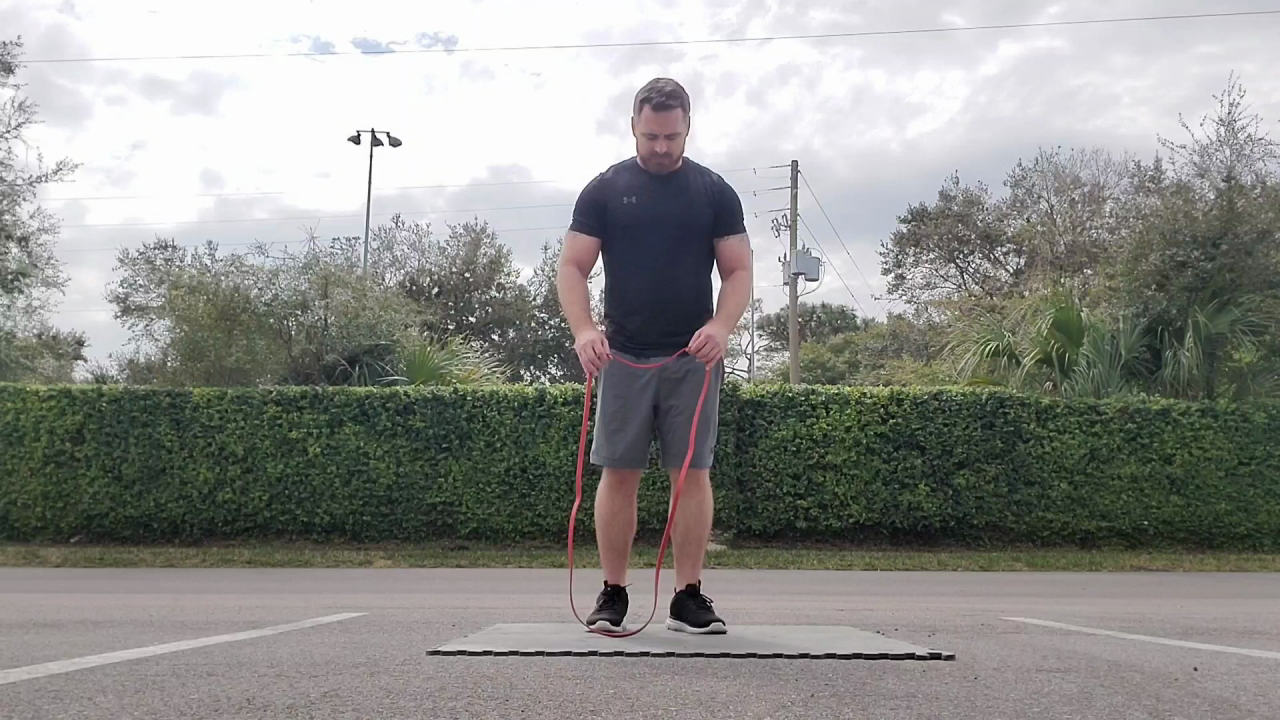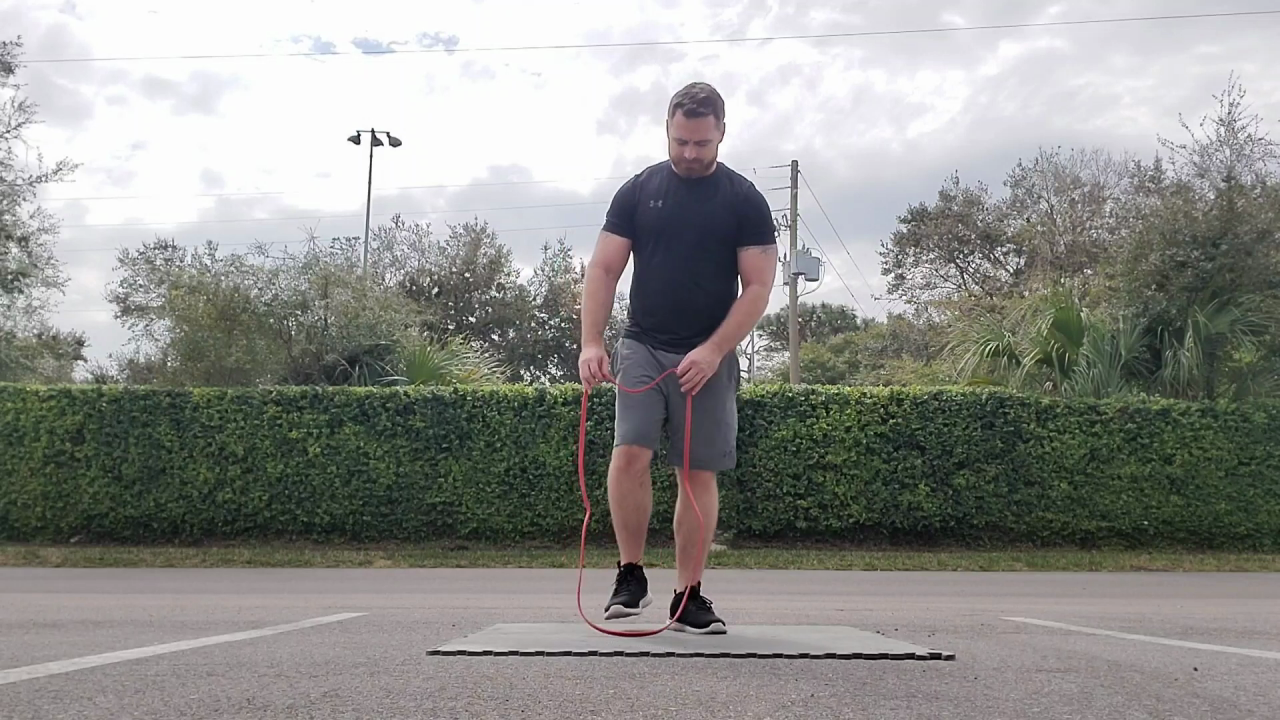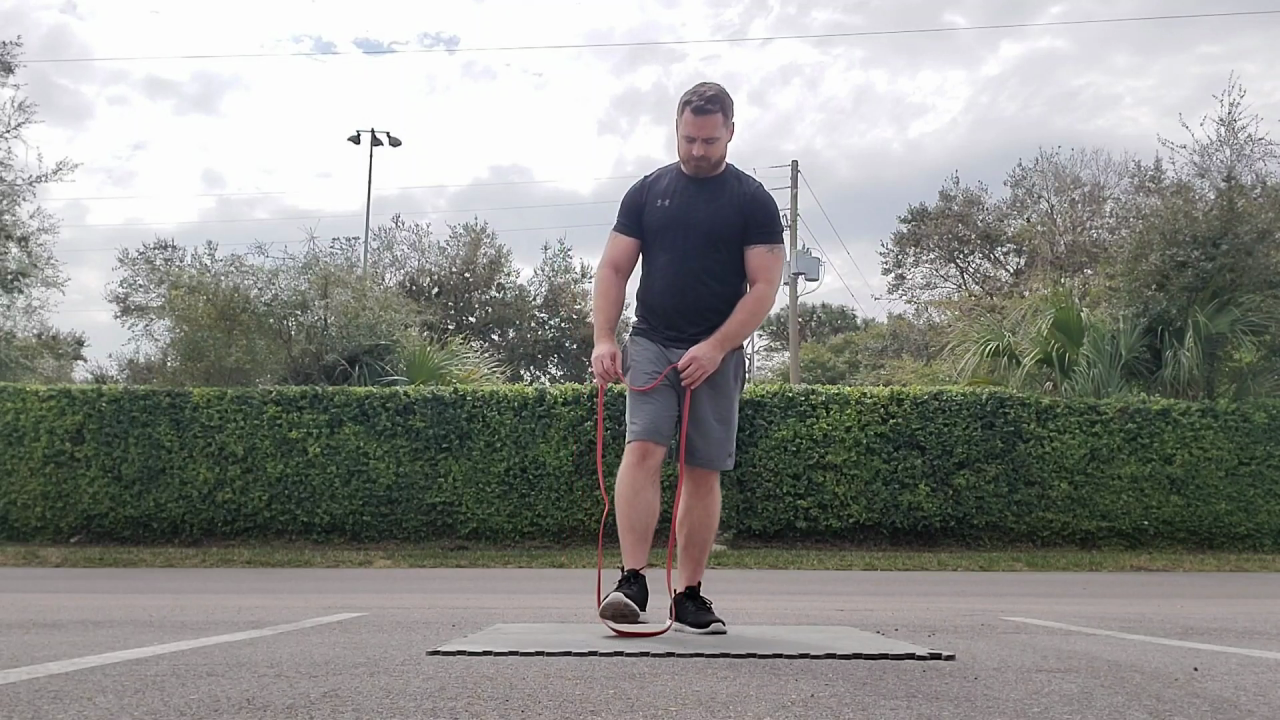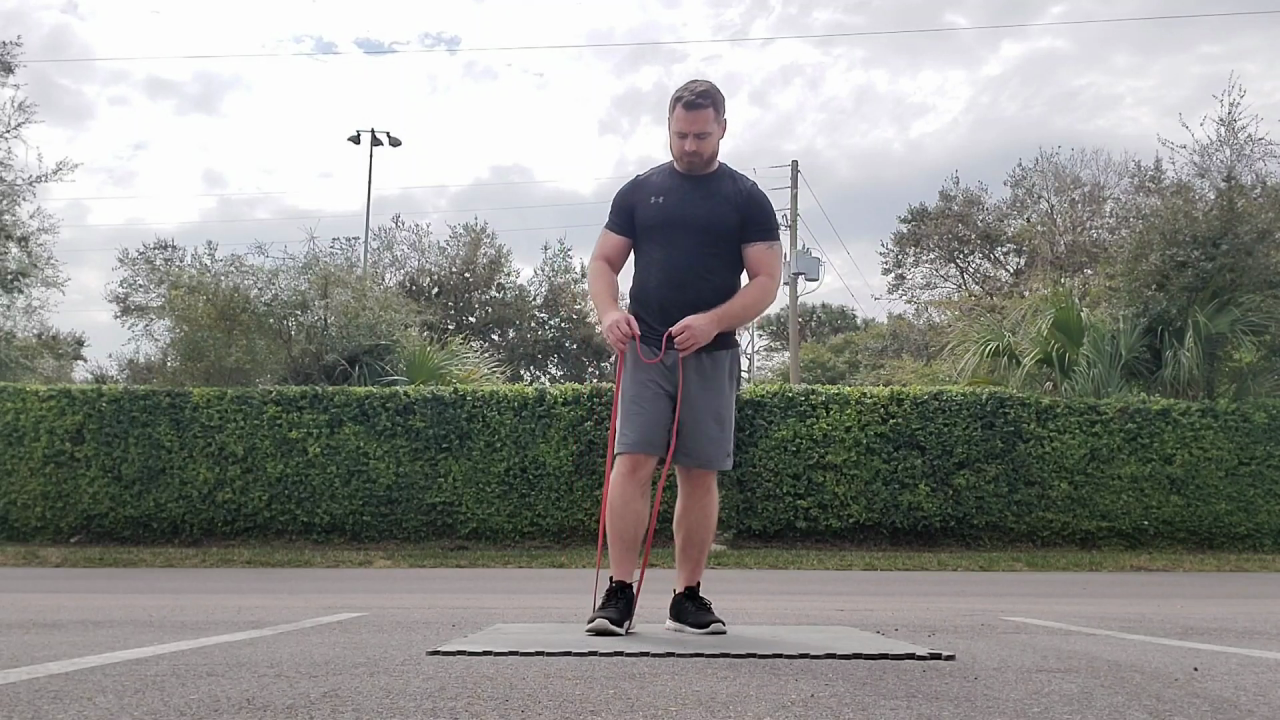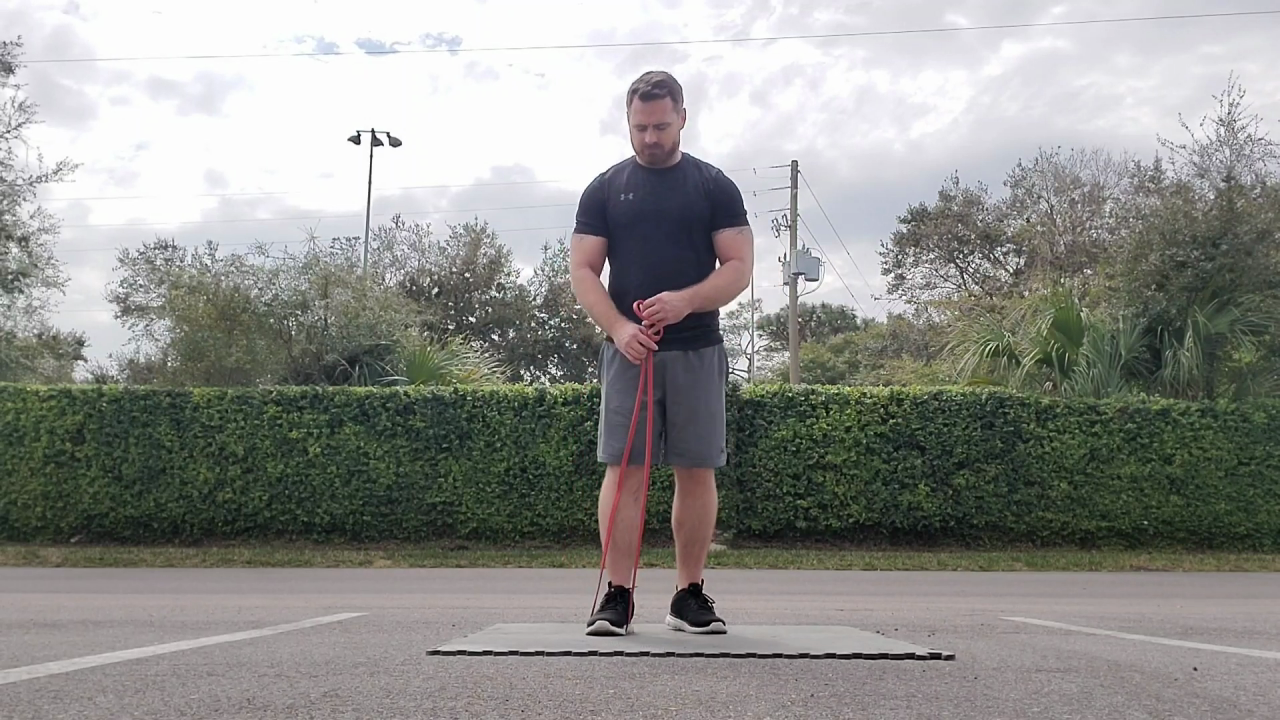
dt=0.4s
person 1, frame 1
left shoulder: (714, 191)
right shoulder: (604, 189)
left elbow: (739, 270)
right elbow: (572, 266)
left wrist: (721, 324)
right wrist: (584, 329)
left hip: (692, 358)
right hip: (625, 356)
left knee: (692, 474)
right knee: (619, 475)
left ankle: (688, 597)
right ankle: (613, 594)
person 1, frame 2
left shoulder: (745, 200)
right shoulder: (637, 190)
left elbow: (757, 287)
right elbow: (603, 268)
left wrist: (713, 352)
right wrist: (591, 342)
left hip: (709, 357)
right hip: (643, 348)
left knee: (699, 474)
right knee: (629, 456)
left ankle: (688, 596)
right ankle: (631, 573)
person 1, frame 3
left shoulder: (752, 199)
right shoulder: (647, 191)
left elbow: (763, 286)
right elbow: (613, 268)
left wrist: (716, 348)
right wrist: (604, 339)
left hip: (716, 356)
right hip: (650, 346)
left knee: (702, 473)
right knee: (642, 452)
left ankle: (688, 596)
right ankle: (633, 581)
person 1, frame 4
left shoulder: (746, 197)
right shoulder: (639, 190)
left elbow: (766, 281)
right elbow: (602, 261)
left wrist: (714, 323)
right wrist: (609, 311)
left hip: (710, 355)
right hip: (644, 351)
left knee: (699, 474)
right knee: (632, 464)
left ankle: (687, 598)
right ankle: (618, 594)
person 1, frame 5
left shoulder: (714, 185)
right shoulder: (604, 189)
left elbow: (738, 266)
right elbow: (583, 269)
left wrist: (687, 299)
right wrist: (618, 325)
left hip: (698, 351)
right hip: (630, 350)
left knee: (696, 471)
right knee: (623, 469)
left ankle: (688, 597)
right ankle: (618, 595)
